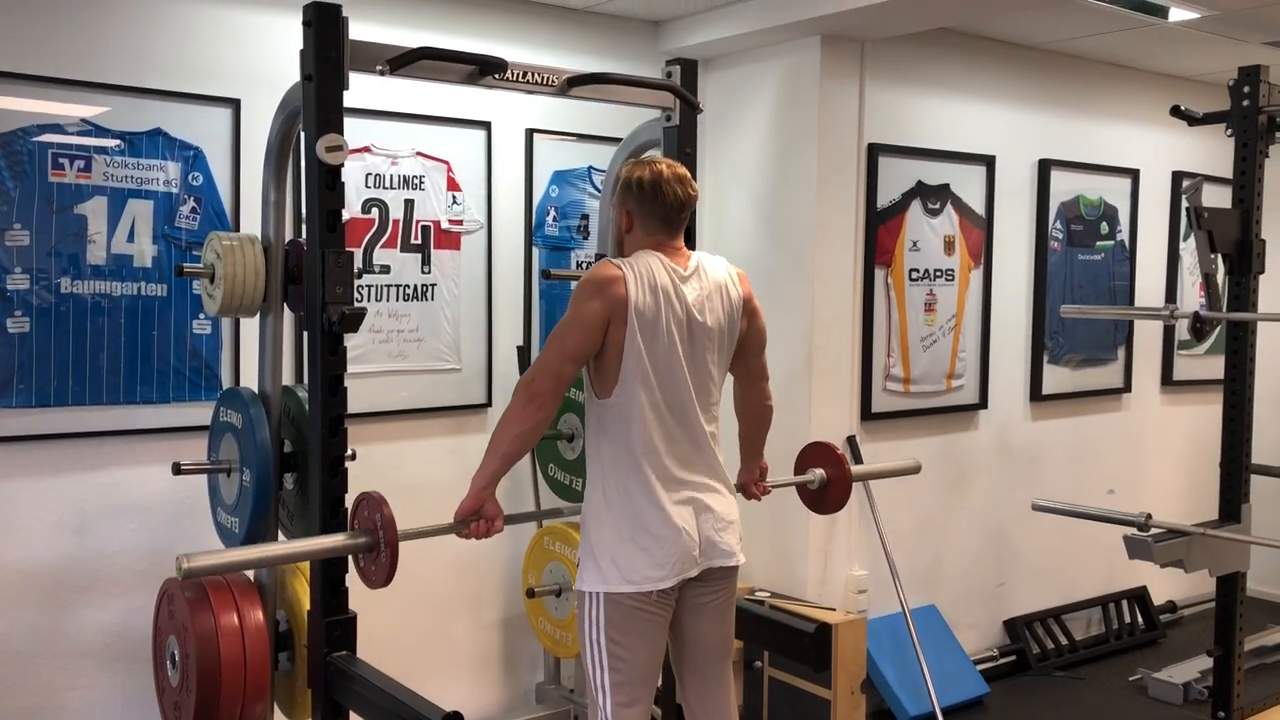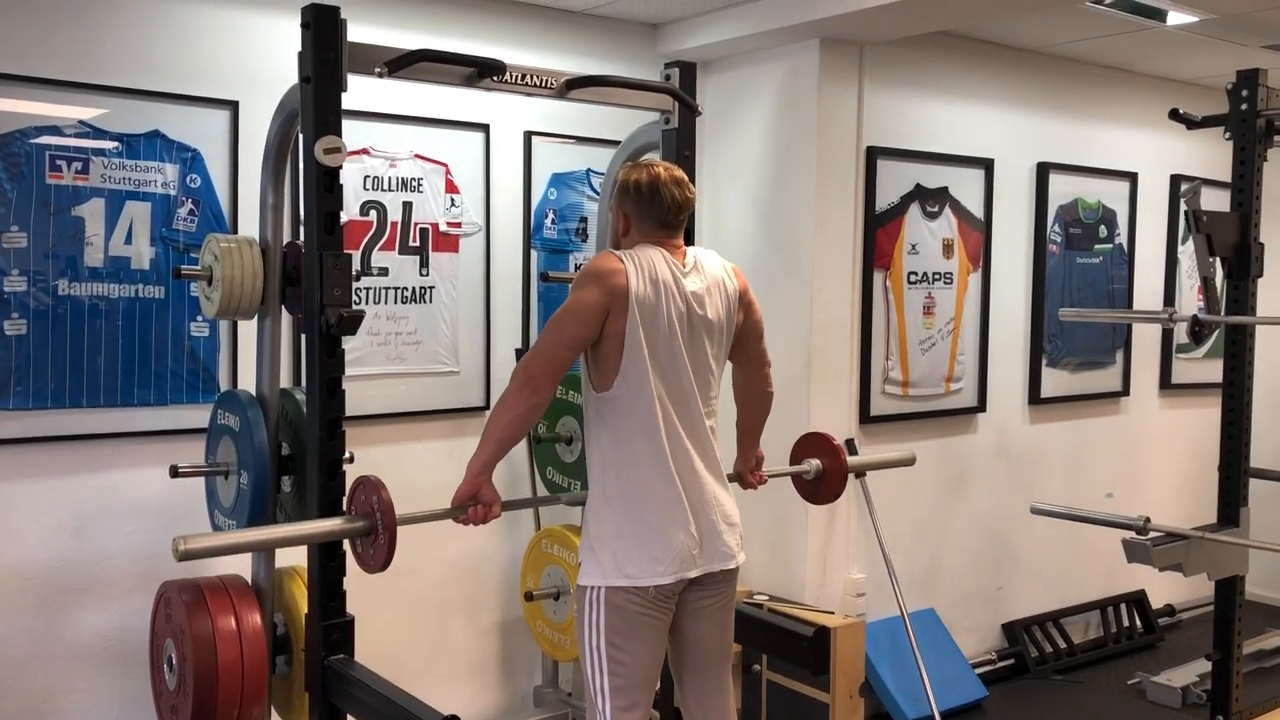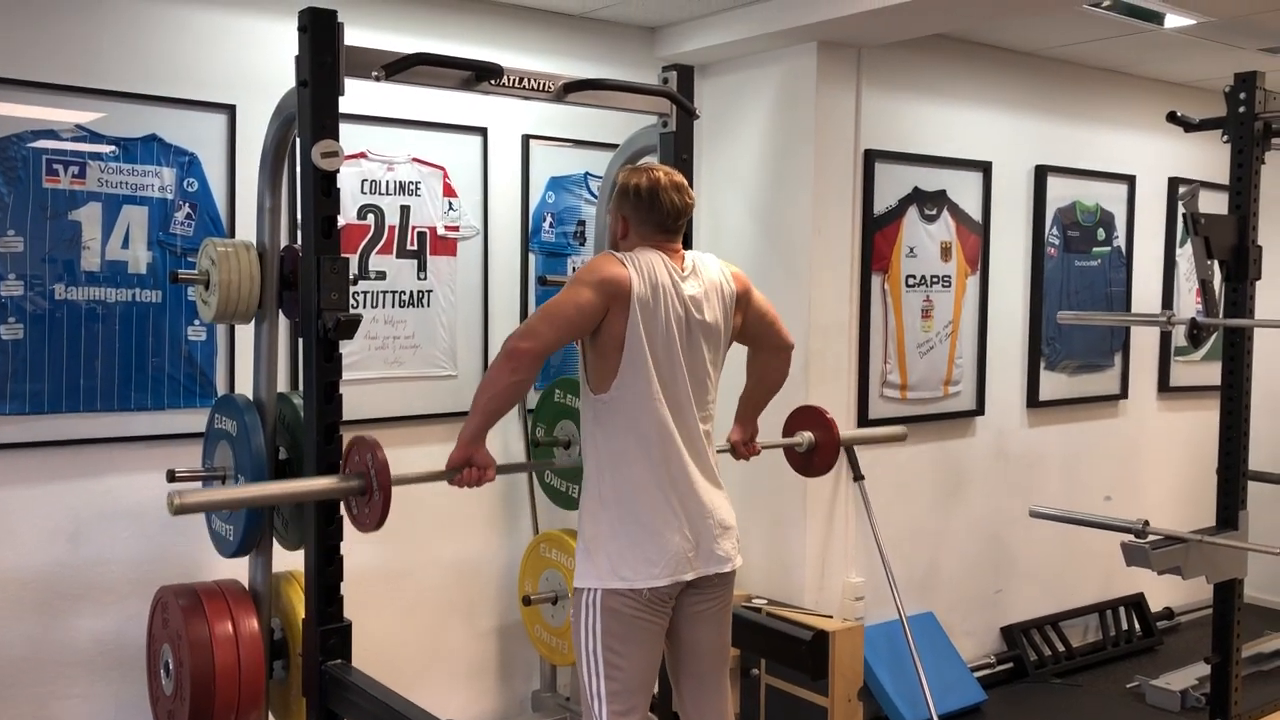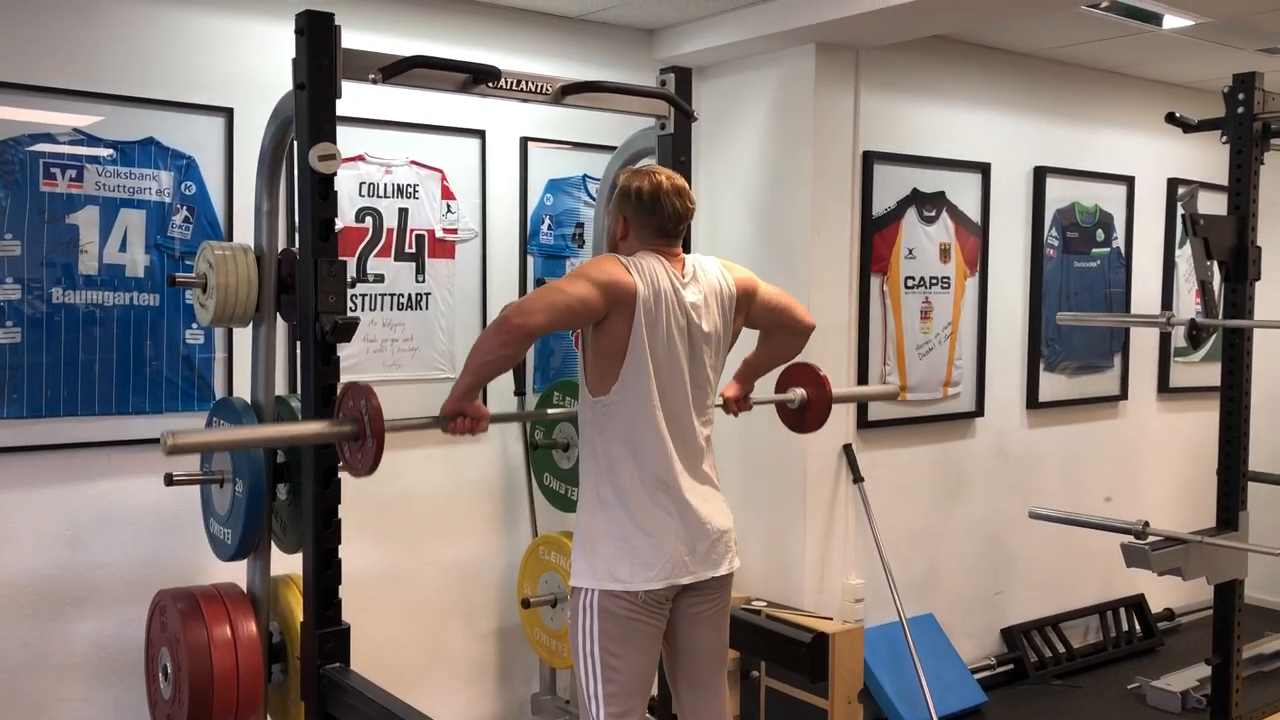
dt=0.3s
person 1, frame 1
left shoulder: (612, 285)
right shoulder: (732, 284)
left elbow: (540, 392)
right elbow: (756, 385)
left wrist: (482, 489)
right wrist: (752, 464)
left hip: (635, 543)
right hip: (714, 530)
person 1, frame 2
left shoulder: (614, 276)
right shoulder: (726, 279)
left elbow: (534, 379)
right elbow: (757, 371)
left wrist: (479, 473)
right wrist: (747, 451)
left hip: (635, 547)
right hip: (714, 534)
person 1, frame 3
left shoulder: (614, 277)
right shoulder: (725, 281)
left elbow: (521, 353)
right elbow: (778, 349)
left wrist: (470, 441)
right wrist: (746, 424)
left hip: (631, 551)
right hip: (710, 539)
person 1, frame 4
left shoulder: (618, 281)
right shoulder: (725, 280)
left elbow: (517, 323)
right elbow: (798, 324)
left wrist: (465, 394)
left hip: (628, 558)
right hip: (708, 544)
